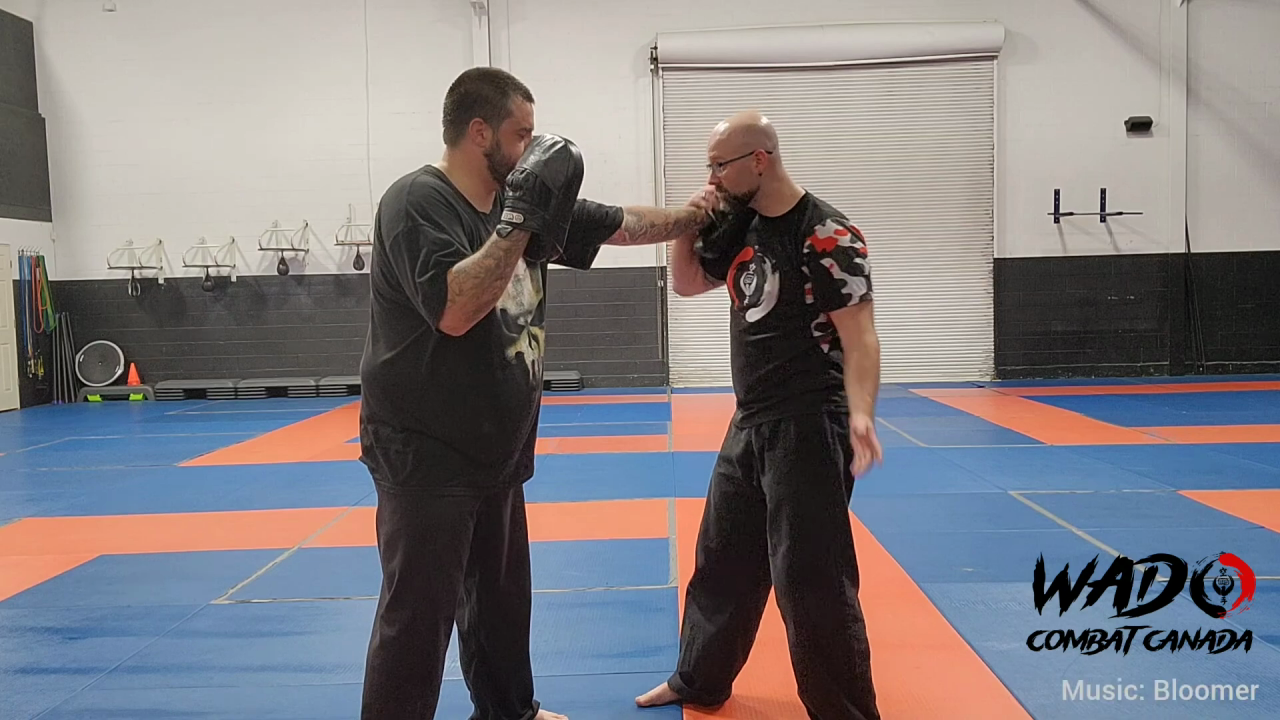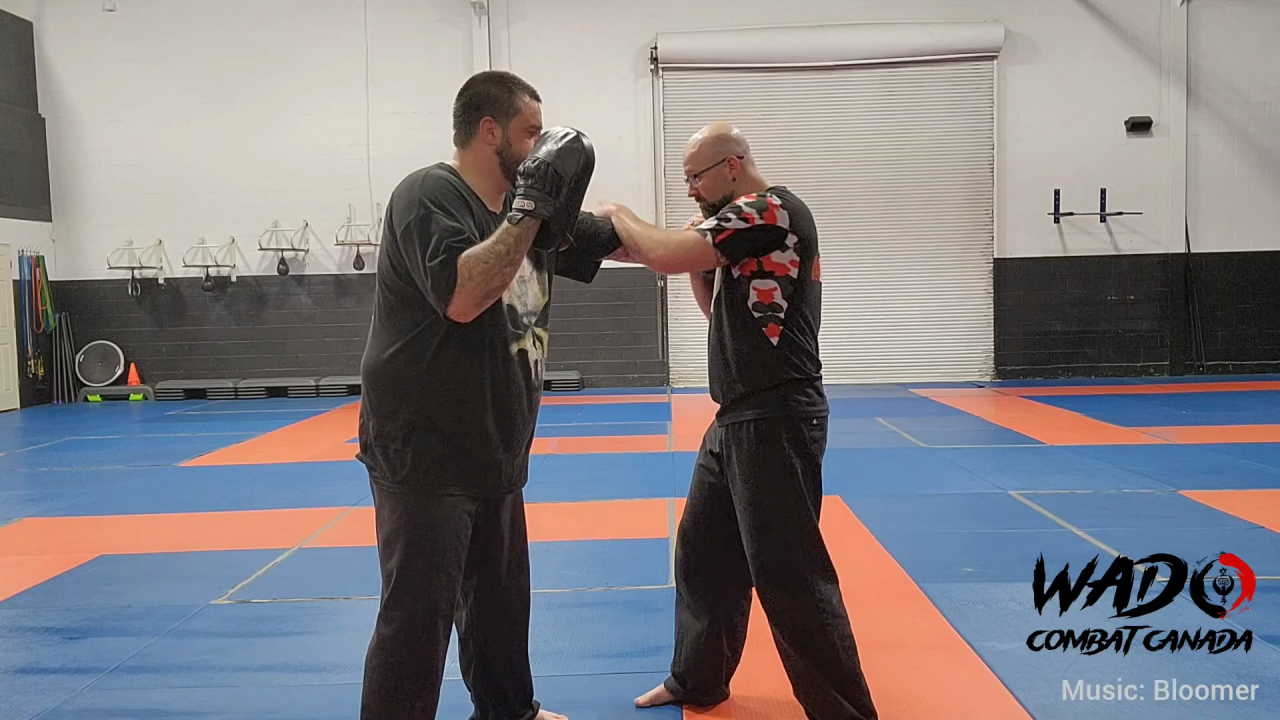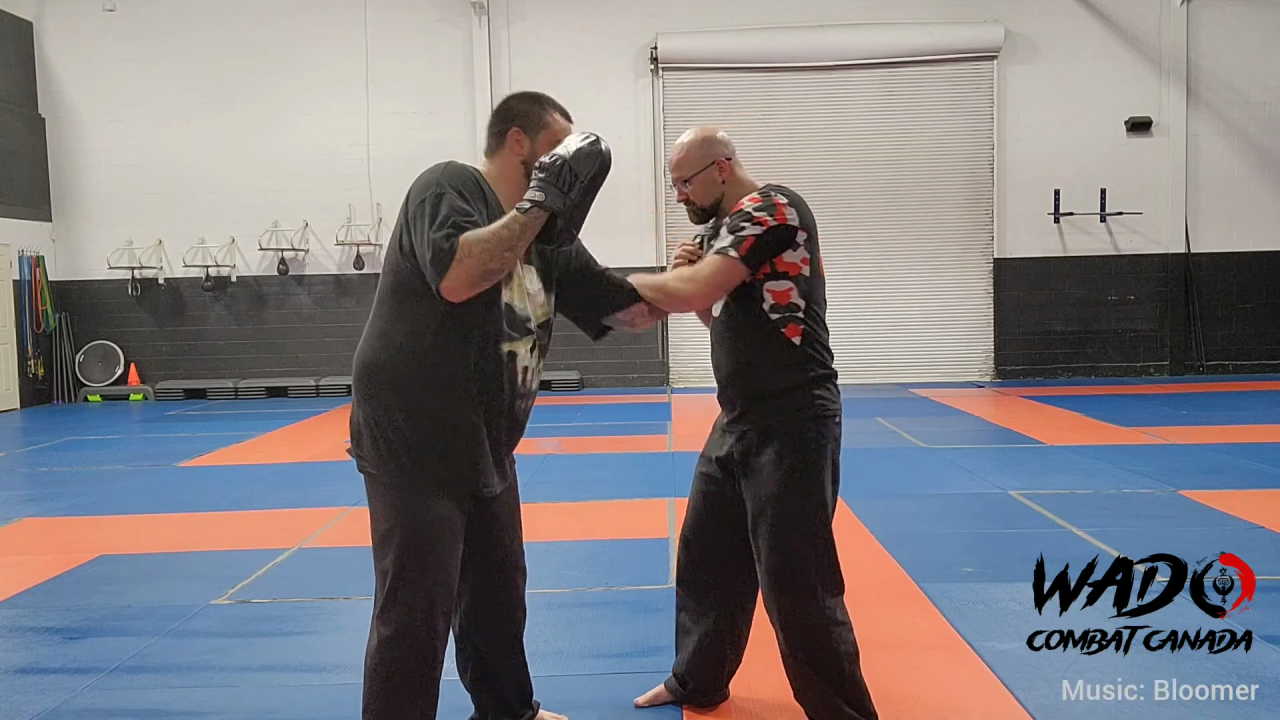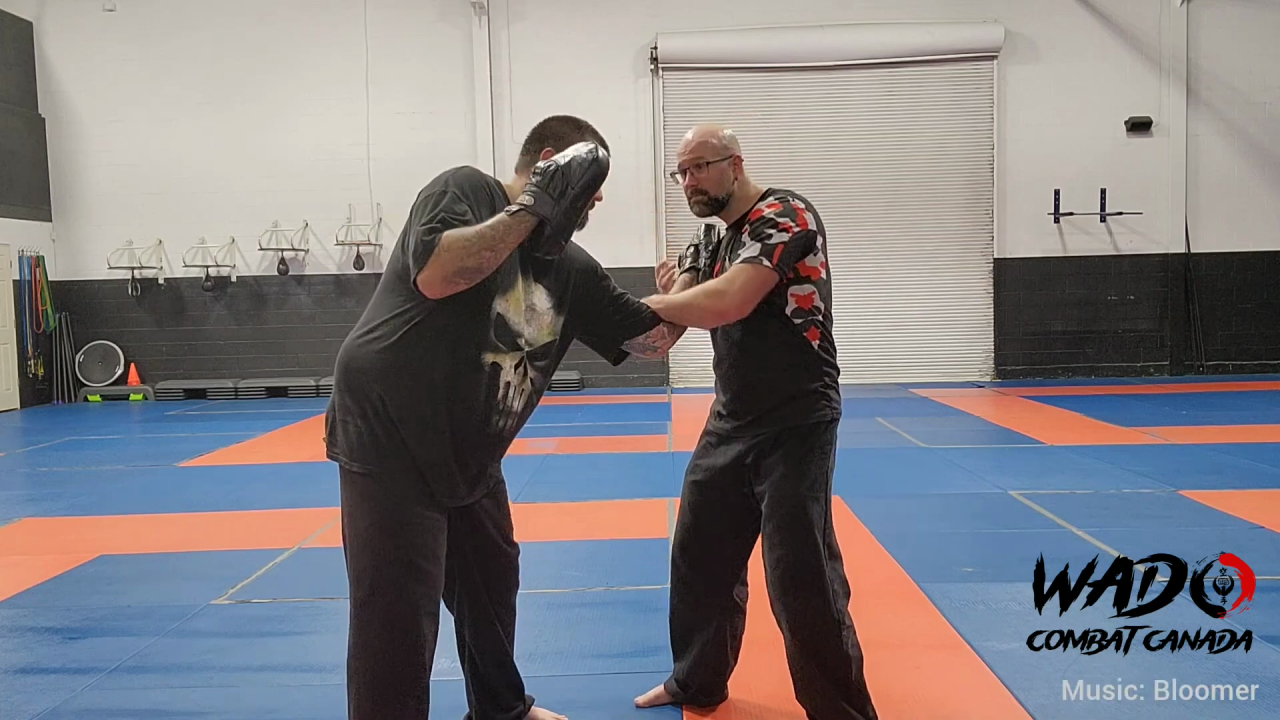
dt=0.7s
person 1, frame 1
left shoulder: (515, 199)
right shoulder: (417, 202)
left elbow: (620, 224)
right elbow: (454, 310)
left wrist: (700, 215)
right wrist: (519, 221)
left hip: (493, 450)
right hip: (425, 454)
left knee: (501, 597)
right knee: (418, 615)
person 1, frame 2
left shoulder: (524, 203)
right shoulder: (428, 195)
left elbow: (619, 241)
right elbow: (462, 297)
right wrist: (529, 210)
left hip: (493, 451)
right hip: (424, 453)
left knee: (501, 597)
right knee: (417, 616)
person 1, frame 3
left shoulder: (547, 237)
right shoulder: (449, 185)
left elbow: (633, 307)
right elbow: (458, 279)
right wrist: (541, 202)
left hip: (484, 449)
right hip: (413, 444)
left knee: (498, 592)
right knee: (416, 613)
person 1, frame 4
left shoulder: (571, 267)
right shoulder: (465, 189)
left elbow: (648, 334)
right elbow: (436, 275)
right wrist: (531, 209)
left hip: (468, 451)
right hip: (389, 436)
left knee: (491, 585)
right knee: (396, 616)
person 2, frame 1
left shoulder: (825, 232)
right shoulder: (741, 225)
left elbow: (858, 336)
right elbow: (685, 282)
left wrist: (861, 413)
left hip: (807, 429)
right hip: (749, 424)
left knee: (810, 579)
right knee: (722, 559)
person 2, frame 2
left shoulder: (773, 210)
right shoulder: (744, 225)
left elbow: (663, 255)
left wrist: (619, 215)
right wrist: (702, 264)
left hip: (777, 422)
right hip: (739, 419)
left knee: (789, 573)
right knee: (703, 554)
person 2, frame 3
left shoulder: (773, 208)
right shoulder: (732, 230)
left elbow: (691, 291)
left wrist: (636, 282)
right wrist: (694, 272)
left hip: (791, 423)
right hip: (740, 422)
left knee: (796, 581)
right knee: (707, 557)
person 2, frame 4
left shoulder: (784, 213)
right shoulder: (717, 244)
left elbow: (730, 303)
left wrist: (659, 304)
right wrist: (679, 290)
left hip: (795, 426)
right hip: (730, 423)
left knee: (801, 578)
right knee: (698, 557)
